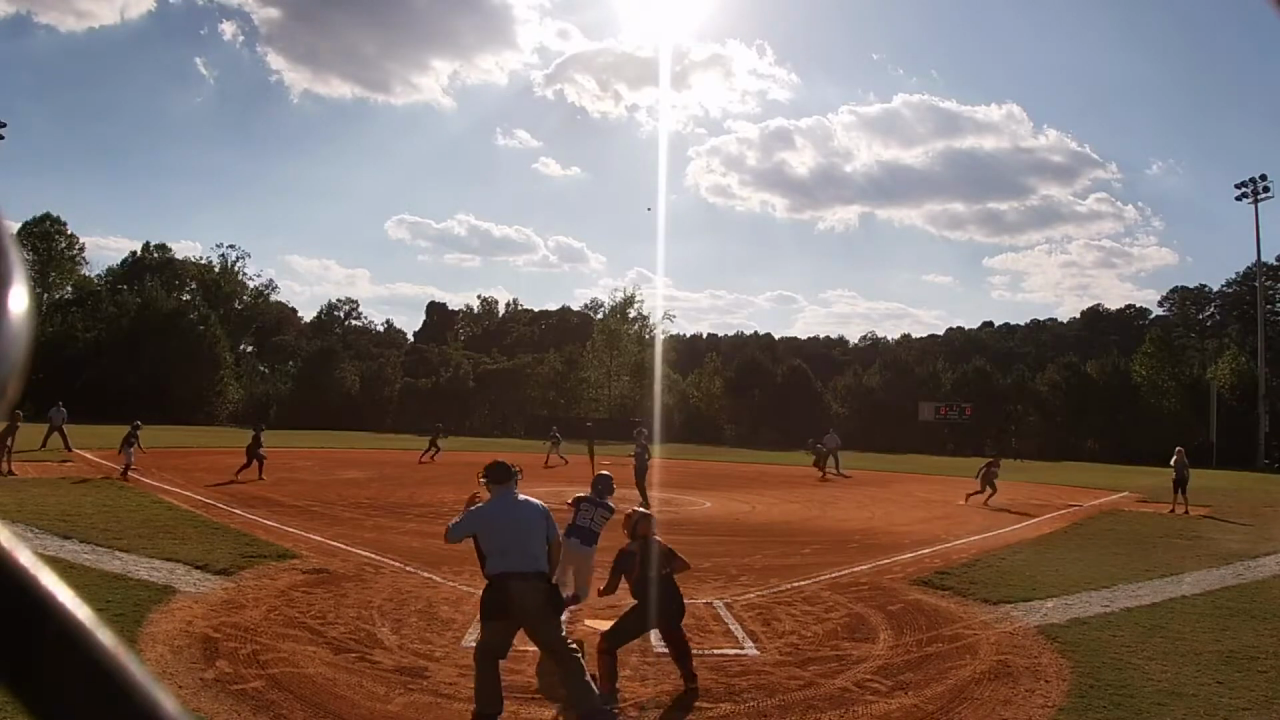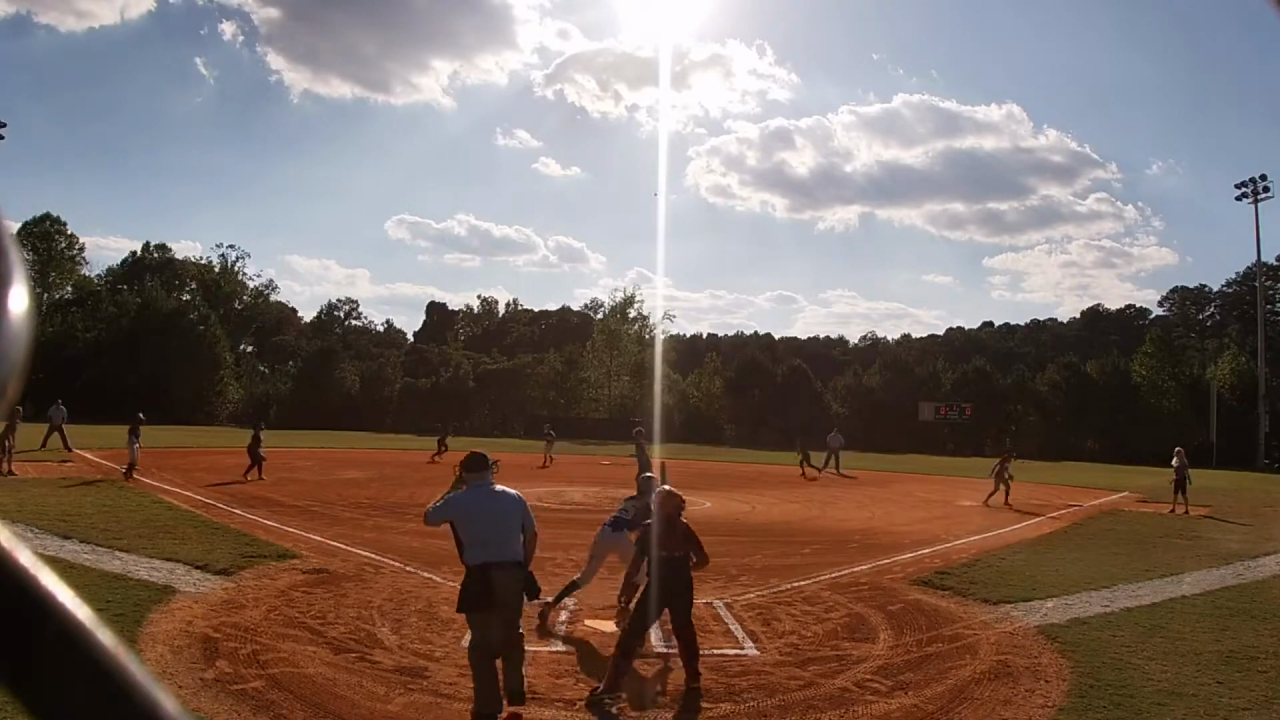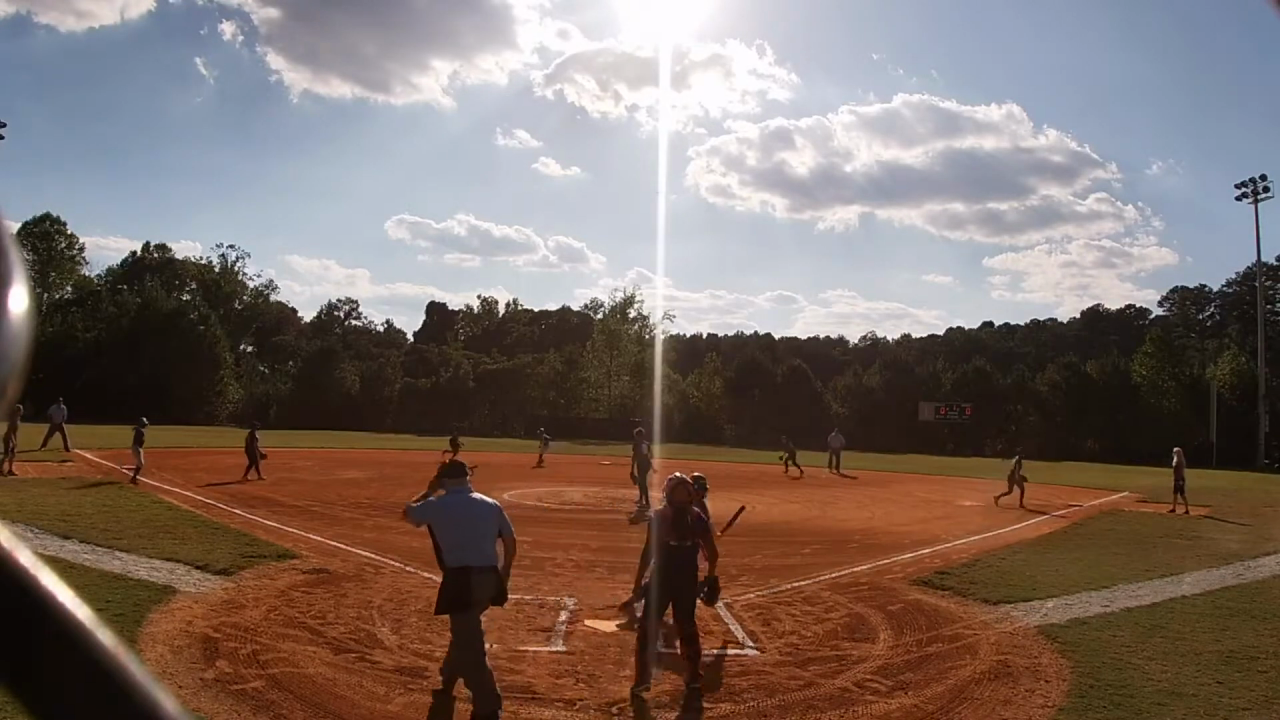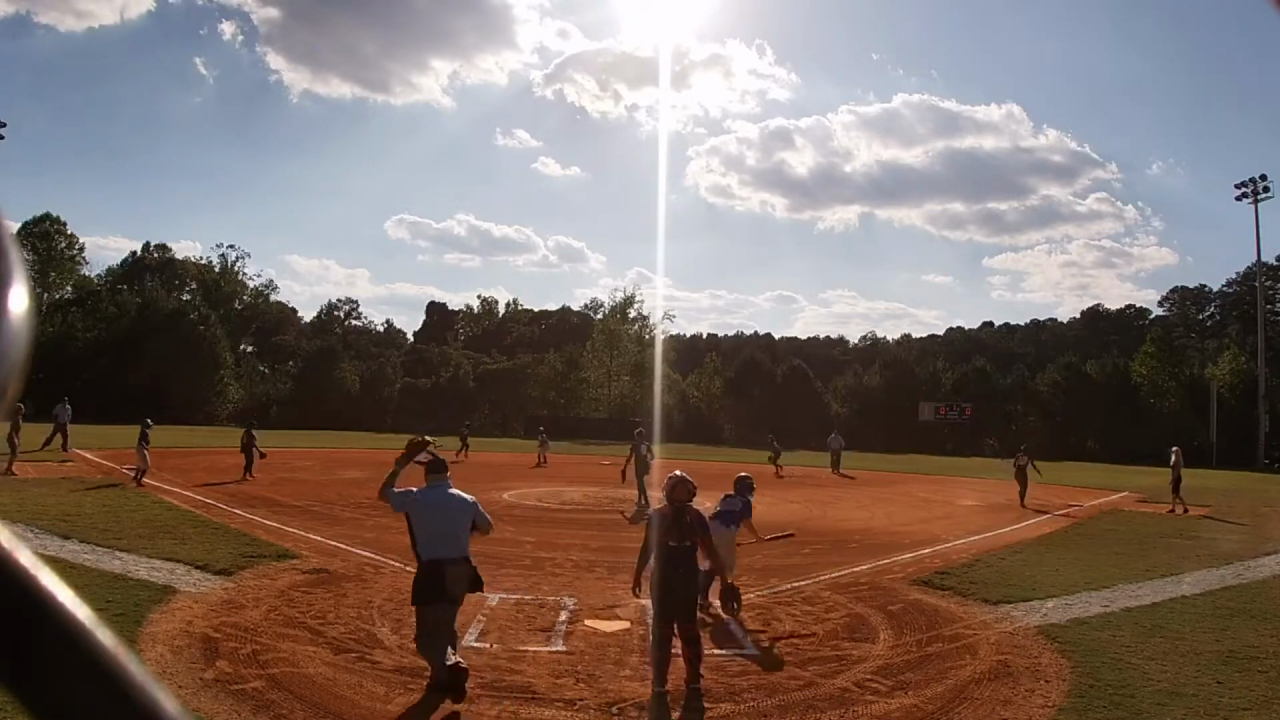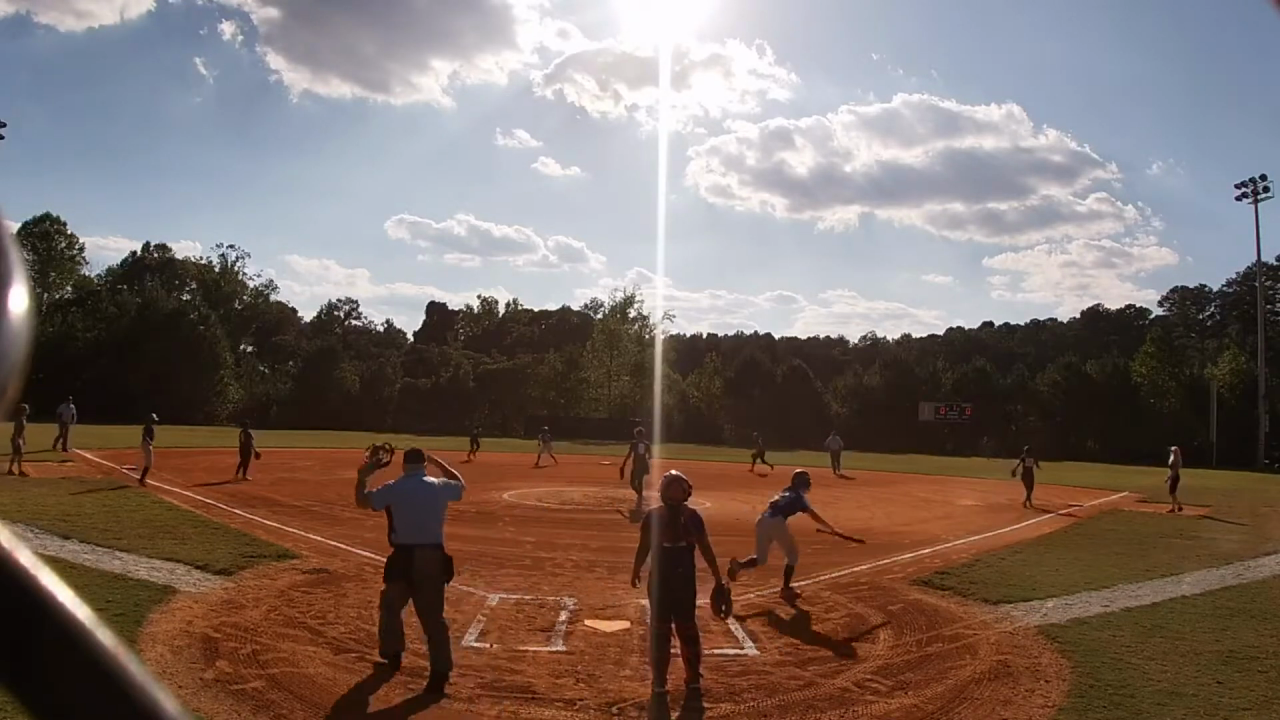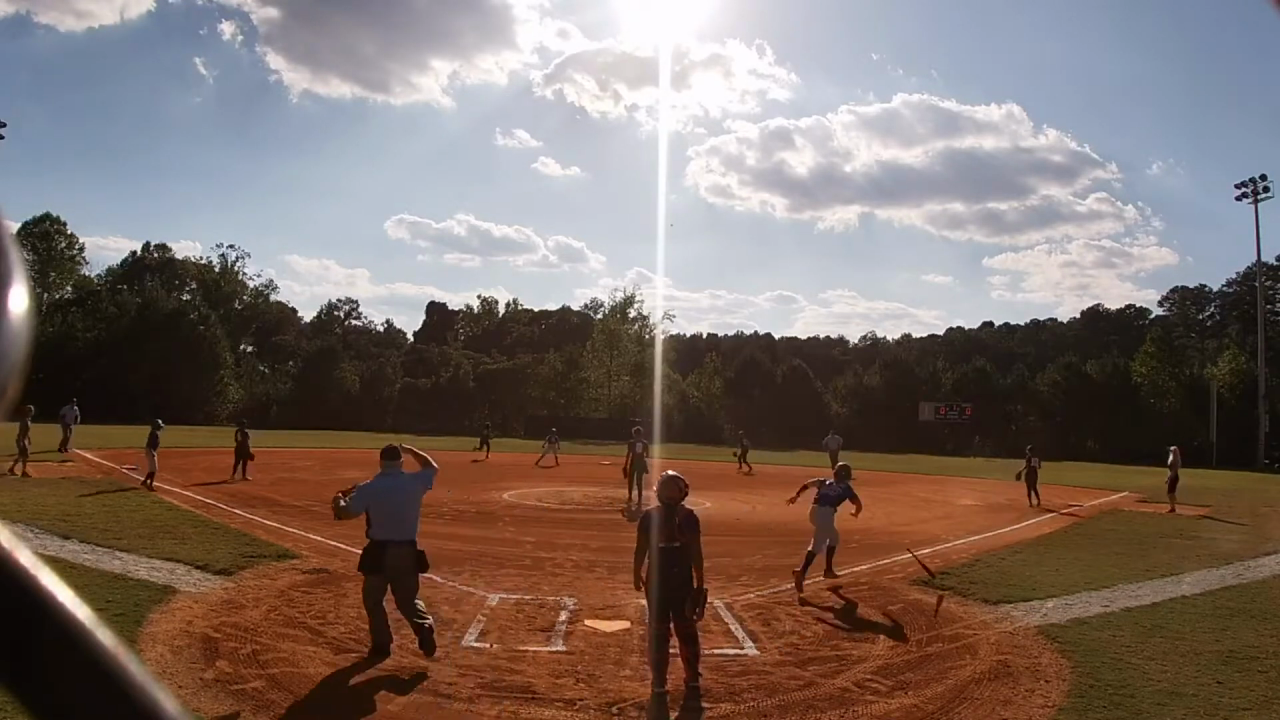
dt=0.2s
person 1, frame 1
left shoulder: (480, 513)
right shoulder: (538, 507)
left elbow: (450, 536)
right elbow: (556, 546)
left hip: (501, 593)
right hip: (538, 590)
left knee: (488, 653)
right knee: (563, 653)
person 1, frame 2
left shoulder: (457, 501)
right shoulder: (514, 497)
left elbow: (428, 518)
right elbow: (531, 536)
left wrist: (454, 489)
right wrist: (523, 568)
left hip: (482, 580)
right hip: (514, 576)
left knee: (482, 646)
right knee: (510, 638)
right ankle: (515, 691)
person 1, frame 3
left shoulder: (436, 506)
right shoulder: (490, 505)
left elbow: (408, 514)
right elbow: (510, 541)
left wrist: (431, 489)
right wrist: (504, 574)
left hip: (459, 582)
right hip: (488, 580)
left knee: (470, 645)
right knee: (466, 634)
right ankle: (447, 684)
person 1, frame 4
left shoulder: (415, 498)
right shoulder: (465, 500)
left elbow: (383, 494)
right elbow: (487, 527)
left wrist: (398, 467)
left hip: (433, 573)
right hip: (461, 571)
left knee: (427, 633)
right knee: (444, 625)
left ankle: (451, 668)
right ankle: (444, 679)
person 1, frame 5
left shoulder: (393, 488)
right shoulder: (440, 488)
left elbow: (363, 502)
right elbow: (461, 485)
left wrist: (362, 477)
right wrist: (438, 463)
left hip: (405, 559)
right hip: (434, 558)
left knee: (390, 607)
right knee: (433, 616)
left ankle: (392, 652)
right ankle: (440, 673)
person 1, frame 6
left shoulder: (369, 488)
right shoulder: (415, 482)
left elbow: (346, 514)
right elbow: (433, 467)
left wrist: (338, 503)
right wrist: (408, 449)
left hip: (379, 552)
right hip: (407, 551)
left knee: (373, 600)
right knee: (408, 599)
left ankle: (382, 645)
right ankle: (424, 628)
person 2, frame 1
left shoulder: (626, 553)
right shoulder: (661, 547)
left elbow: (610, 589)
right elbow: (684, 566)
left wrist: (600, 591)
left hip: (648, 607)
right hip: (674, 605)
left knee: (607, 643)
right knee: (674, 636)
left ankle: (608, 695)
right ankle: (689, 681)
person 2, frame 2
left shoulder: (649, 528)
right shoulder: (684, 528)
left elbow: (636, 564)
right elbow: (702, 560)
left wrist: (624, 591)
left hip: (658, 587)
right hip: (682, 587)
left knee: (632, 635)
right knee: (684, 630)
left ankle: (611, 689)
right ankle: (693, 682)
person 2, frame 3
left shoulder: (659, 516)
right shoulder: (697, 517)
left elbow: (648, 551)
right elbow: (711, 551)
left wrist: (638, 581)
right wrist: (711, 575)
left hip: (661, 578)
right hip: (687, 578)
left knee: (648, 629)
right knee: (687, 629)
left ankle: (641, 684)
right ankle: (693, 682)
person 2, frame 4
left shoulder: (657, 516)
right shoulder: (696, 517)
left elbow: (647, 549)
right elbow: (710, 550)
left hip: (663, 579)
right hip: (688, 579)
left knee: (662, 632)
right knee: (689, 630)
left ankle: (659, 687)
right ankle: (693, 684)
person 2, frame 5
left shoulder: (653, 516)
right shoulder: (692, 516)
left elbow: (643, 548)
right elbow: (706, 550)
left hip: (660, 580)
right hip: (685, 580)
left knee: (660, 632)
right knee: (687, 629)
left ankle: (660, 687)
right ankle: (693, 684)
person 2, frame 6
left shoulder: (649, 516)
right shoulder: (688, 516)
left elbow: (641, 550)
right elbow: (696, 553)
left wrist: (638, 576)
right wrist: (700, 584)
left hip: (657, 580)
right hip: (682, 580)
left knee: (659, 632)
right knee: (686, 630)
left ankle: (659, 687)
right ankle: (692, 684)
